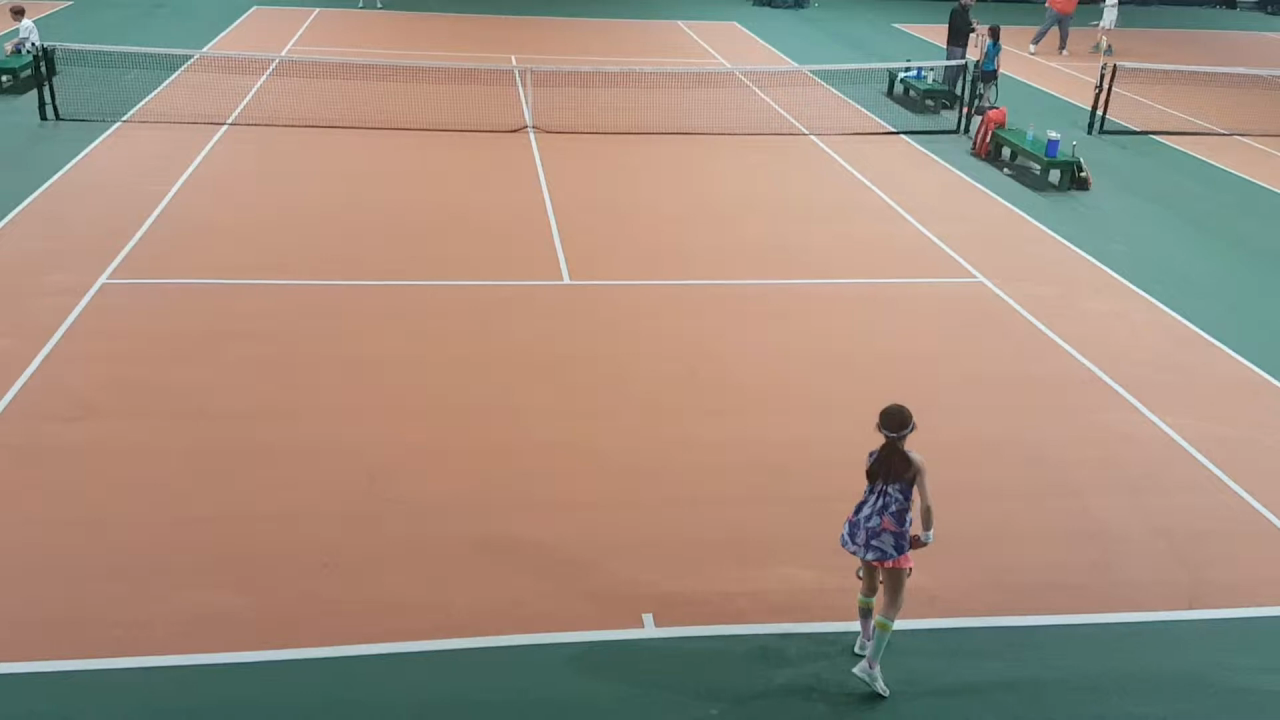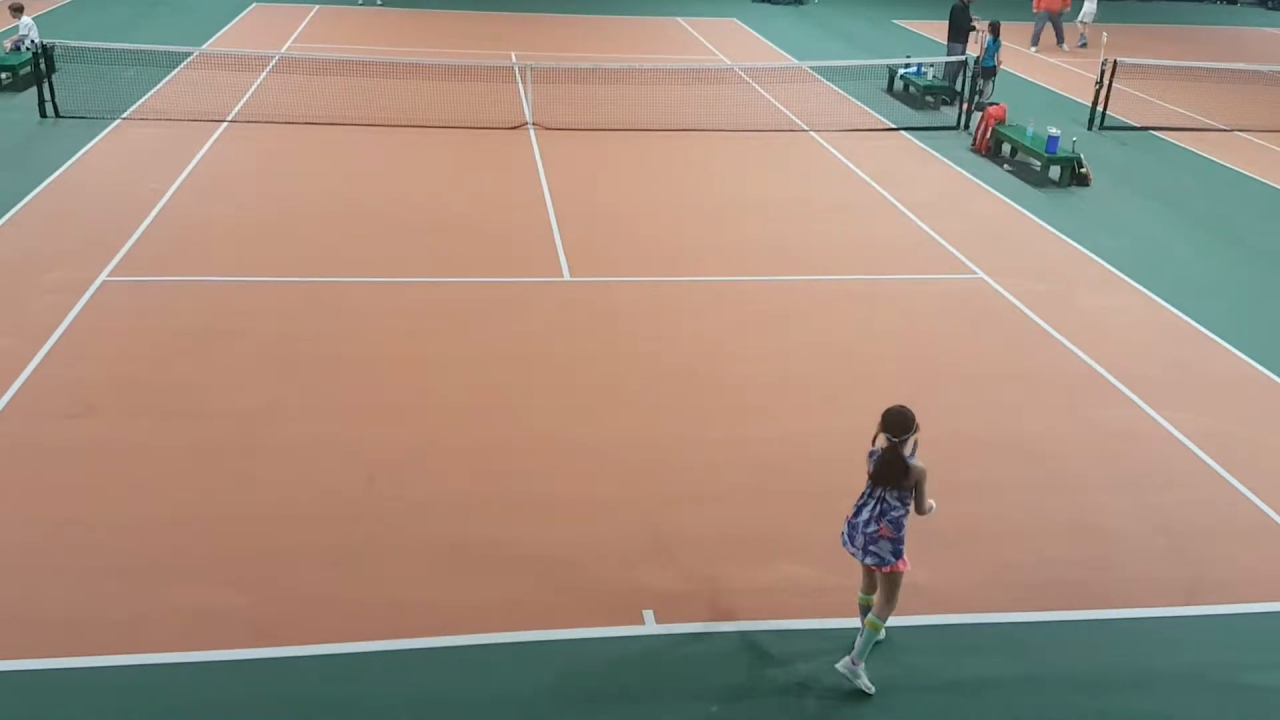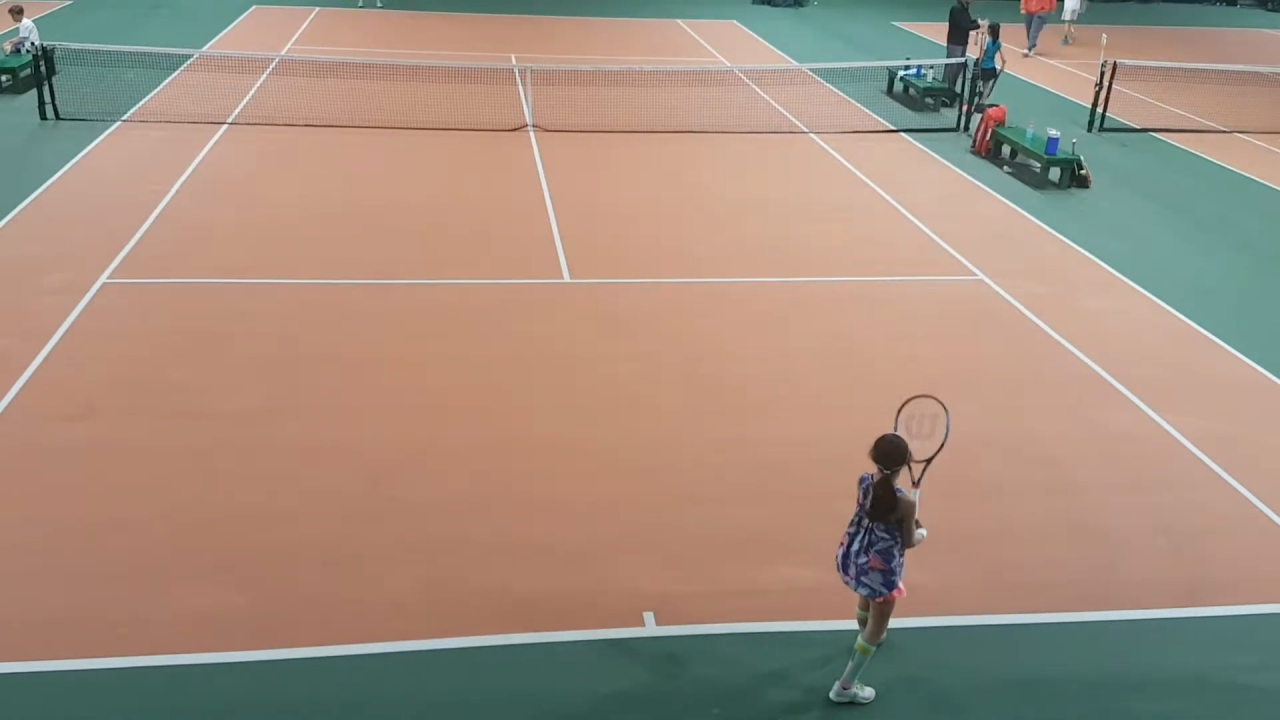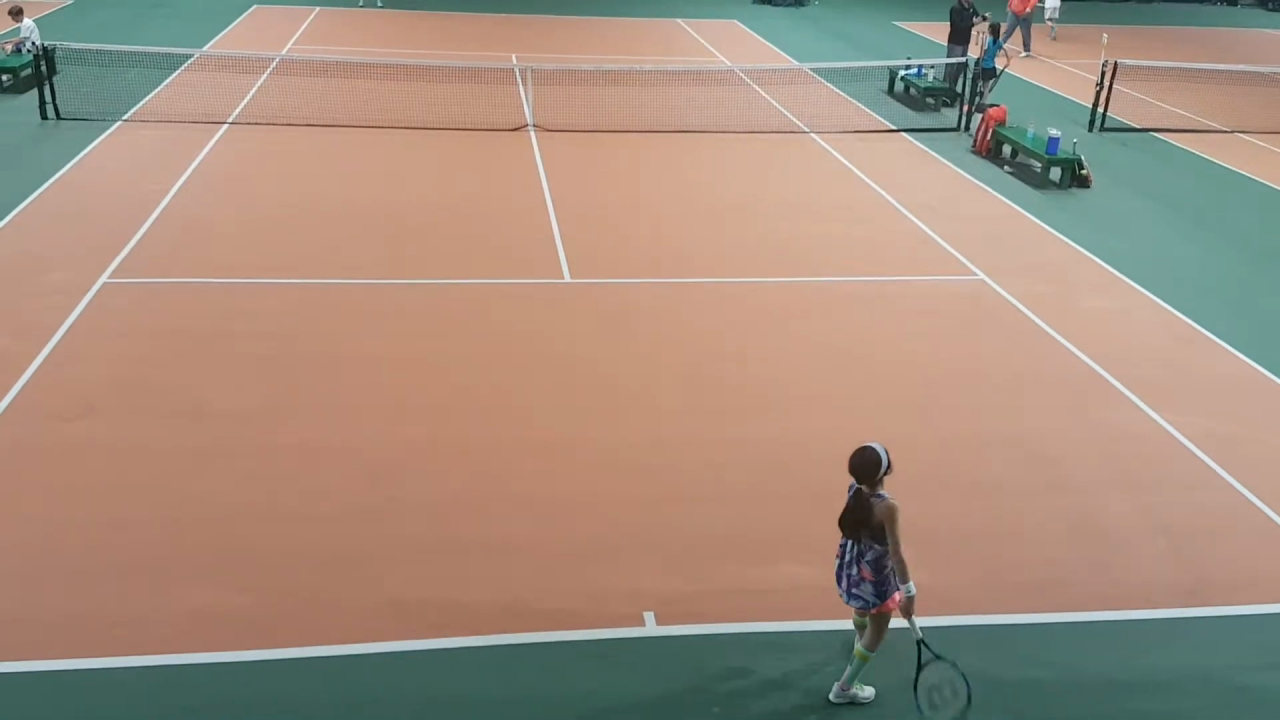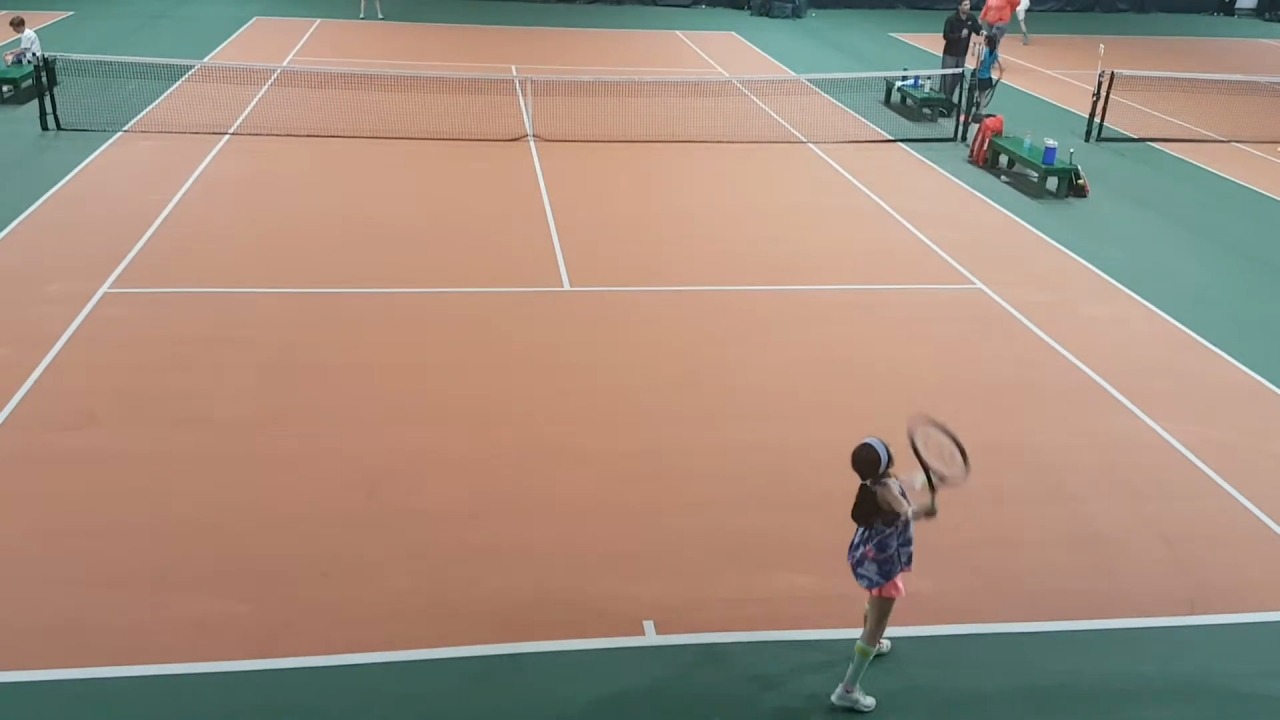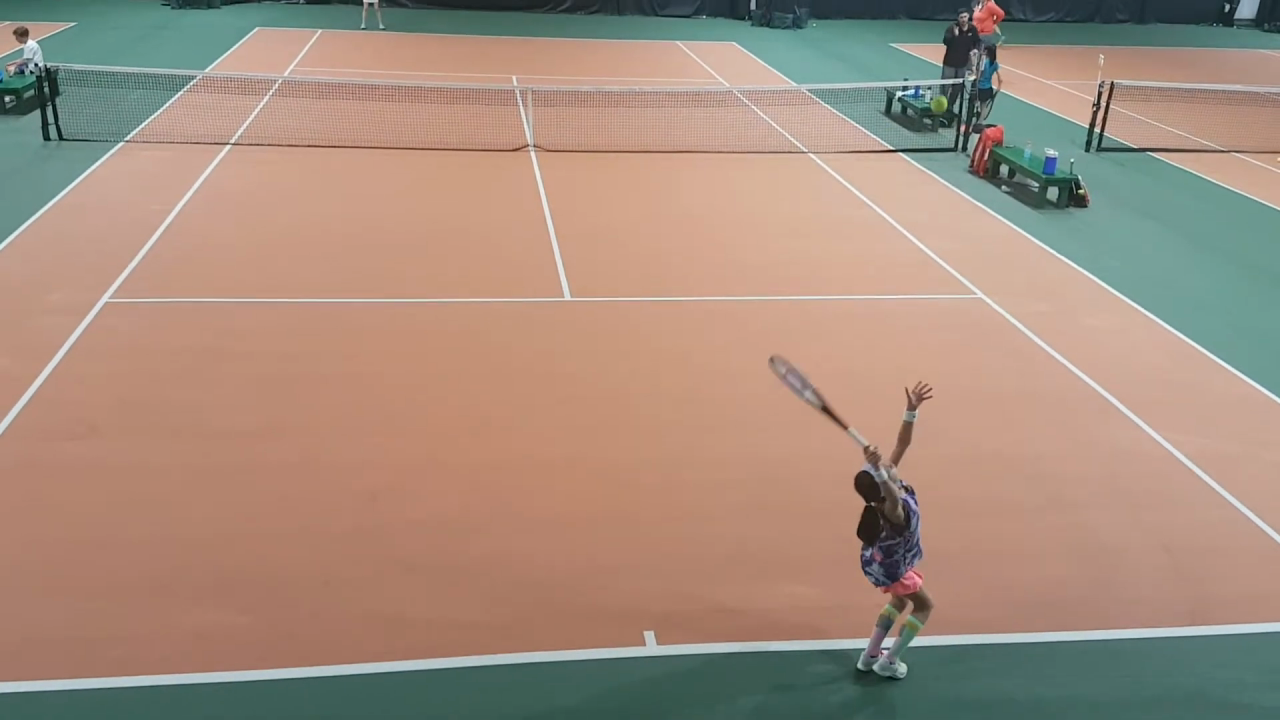
dt=0.5s
person 1, frame 1
left shoulder: (873, 458)
right shoulder: (915, 462)
right elbow: (925, 504)
right wrist: (927, 535)
left hip: (861, 527)
right hip: (888, 535)
left knee: (869, 584)
right knee: (893, 600)
left ankle: (866, 637)
right ankle: (871, 663)
person 1, frame 2
left shoulder: (873, 456)
right shoulder: (916, 469)
right elbow: (921, 510)
right wrist: (931, 504)
left hip: (859, 527)
right hip: (886, 537)
left knee: (869, 581)
right knee: (887, 601)
left ankle: (867, 632)
right ankle: (855, 661)
person 1, frame 3
left shoulder: (864, 481)
right shoulder: (906, 502)
right elbow: (908, 542)
right wrist: (921, 533)
left hip: (852, 555)
right hip: (880, 566)
left knee: (867, 599)
right knee: (877, 626)
left ankle: (864, 636)
right ankle: (845, 686)
person 1, frame 4
left shoulder: (854, 491)
right shoulder: (887, 507)
right elbow: (895, 553)
right wrist: (908, 591)
left hip: (849, 569)
right hip: (874, 578)
left knee: (862, 607)
right knee: (877, 633)
left ankle: (861, 639)
right ankle: (845, 688)
person 1, frame 5
left shoulder: (879, 483)
right shoulder: (889, 486)
right elbow: (905, 513)
right wrist: (919, 512)
left hip: (868, 557)
right hip: (881, 565)
left knee: (876, 614)
right knee: (876, 623)
left ankle: (871, 644)
right ankle: (847, 691)
person 1, frame 6
left shoulder: (888, 483)
right shoulder: (891, 507)
left elbow: (902, 444)
right elbow: (892, 492)
left wrist: (912, 409)
right wrist: (878, 469)
left hip: (884, 561)
right hip: (892, 567)
left knee: (899, 601)
right knee: (924, 606)
left ankle: (871, 654)
right ankle: (889, 662)
